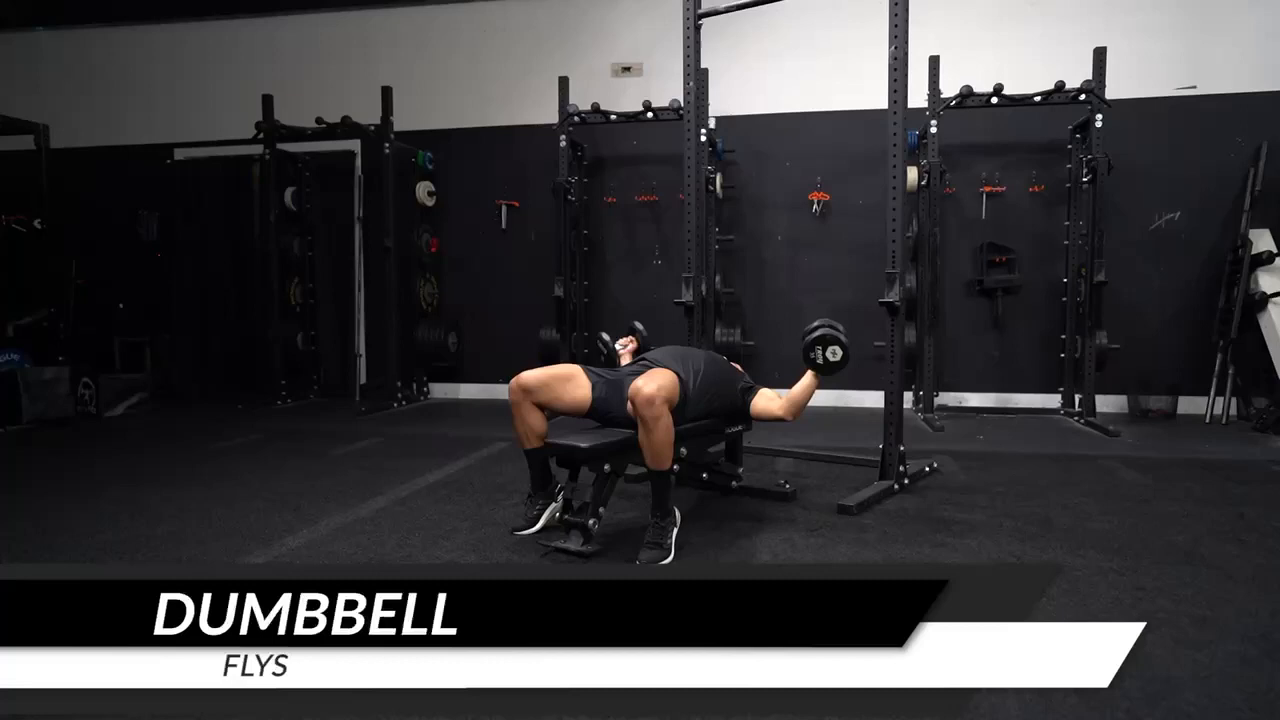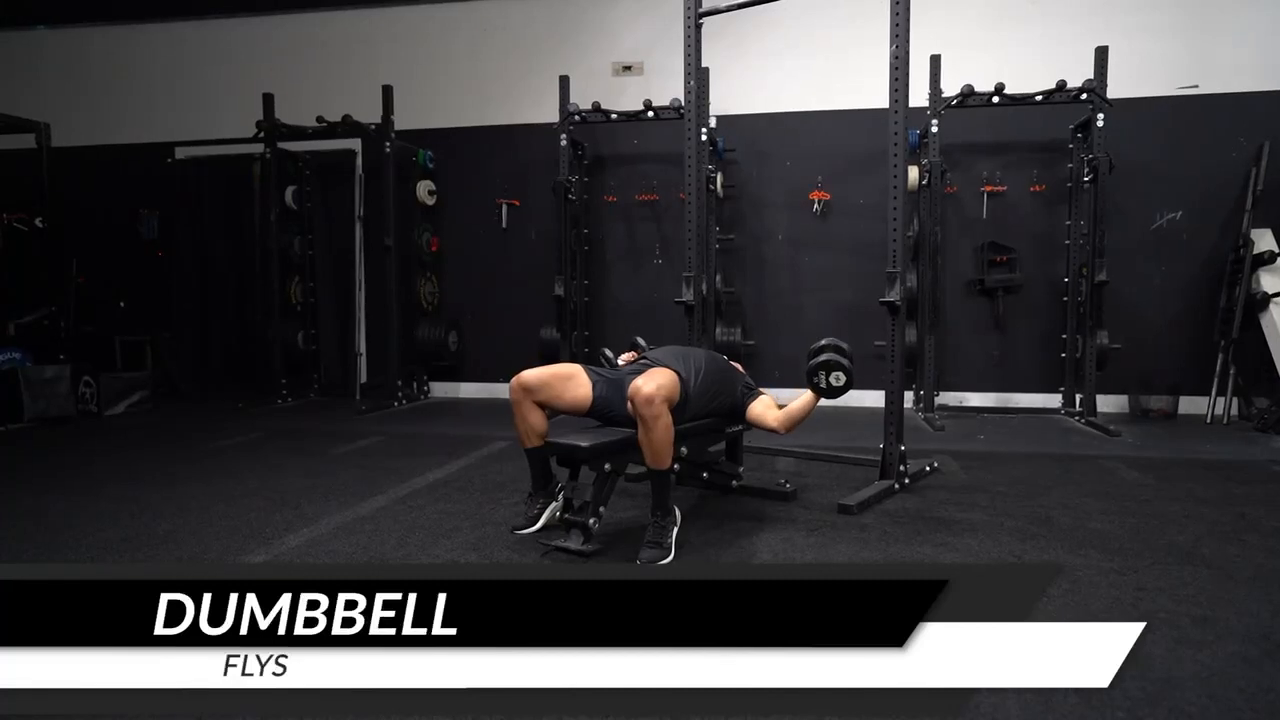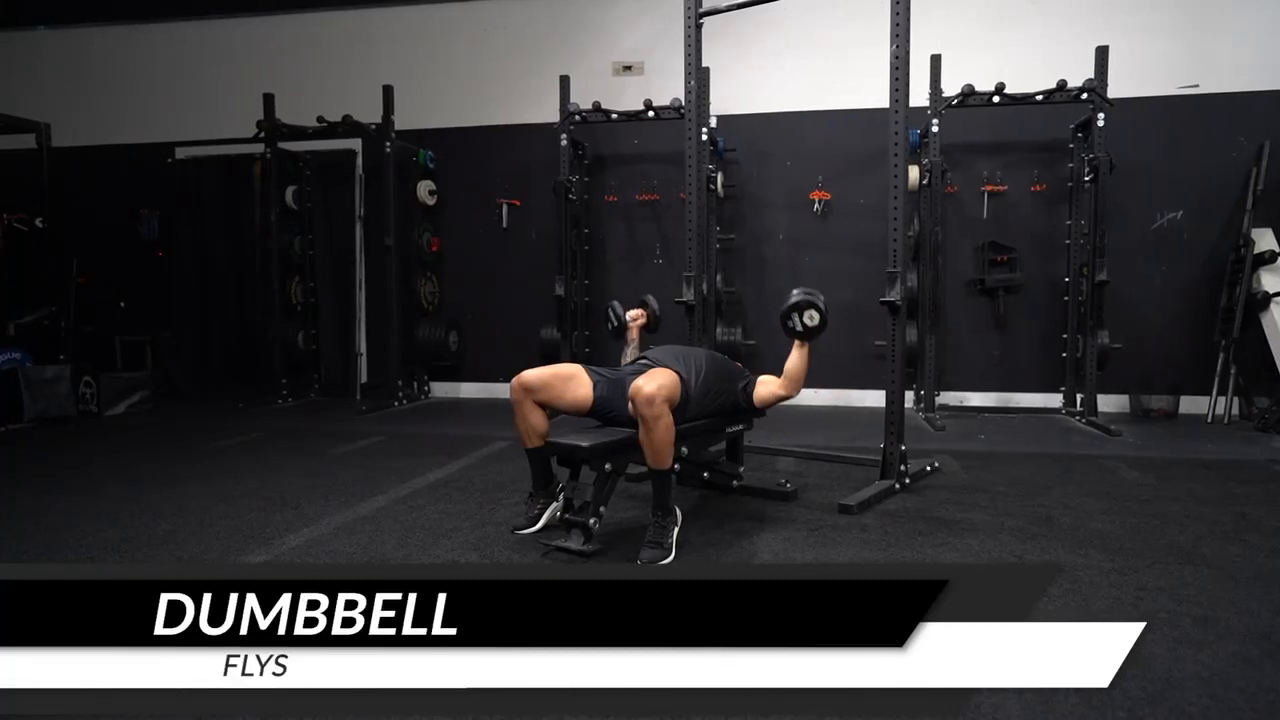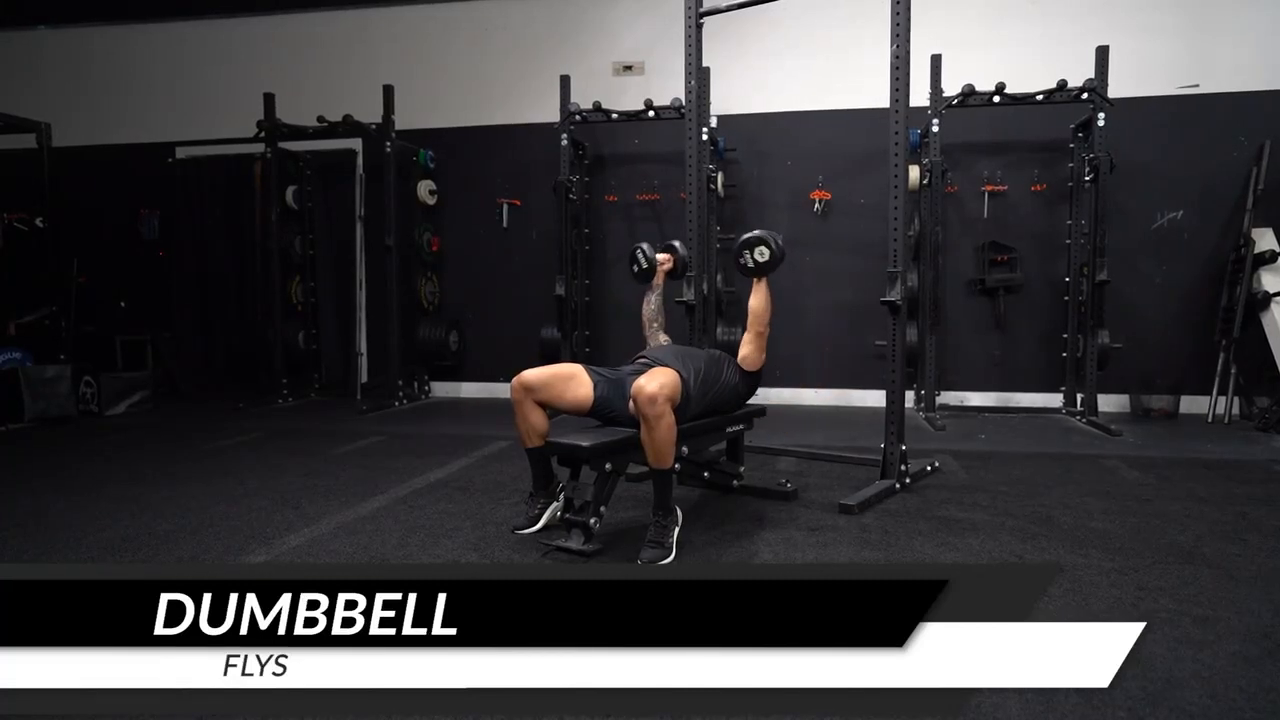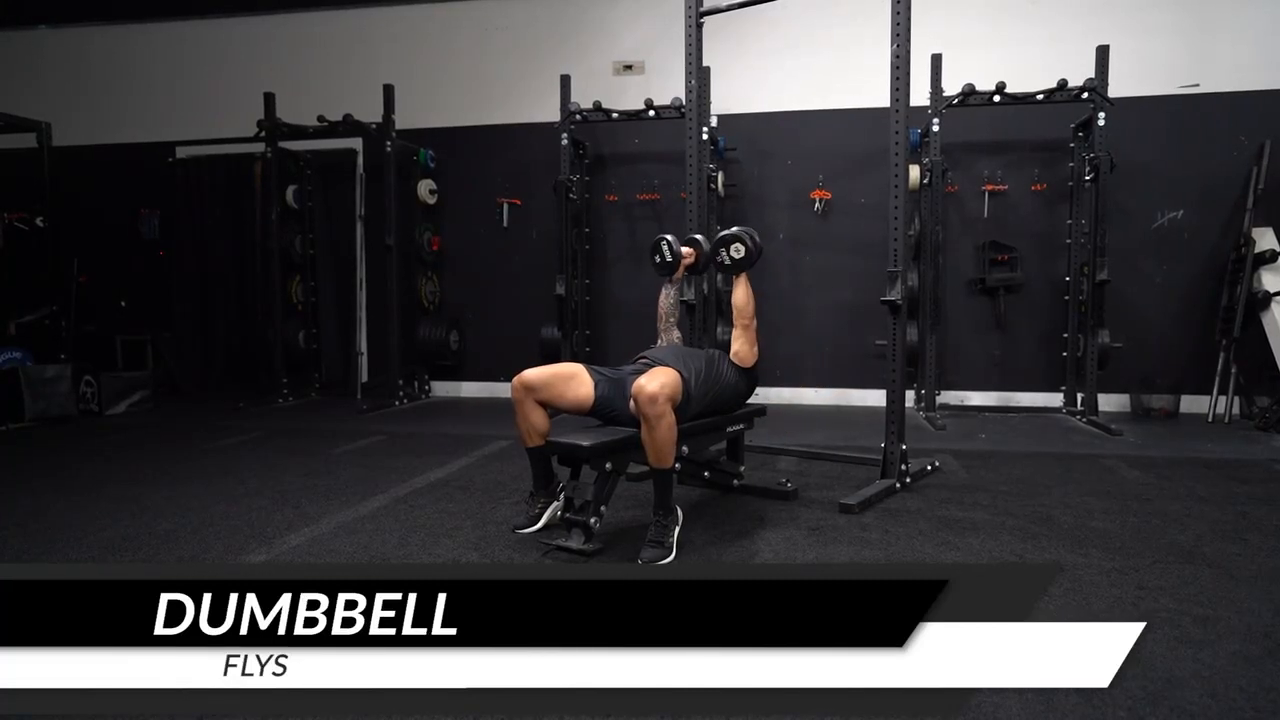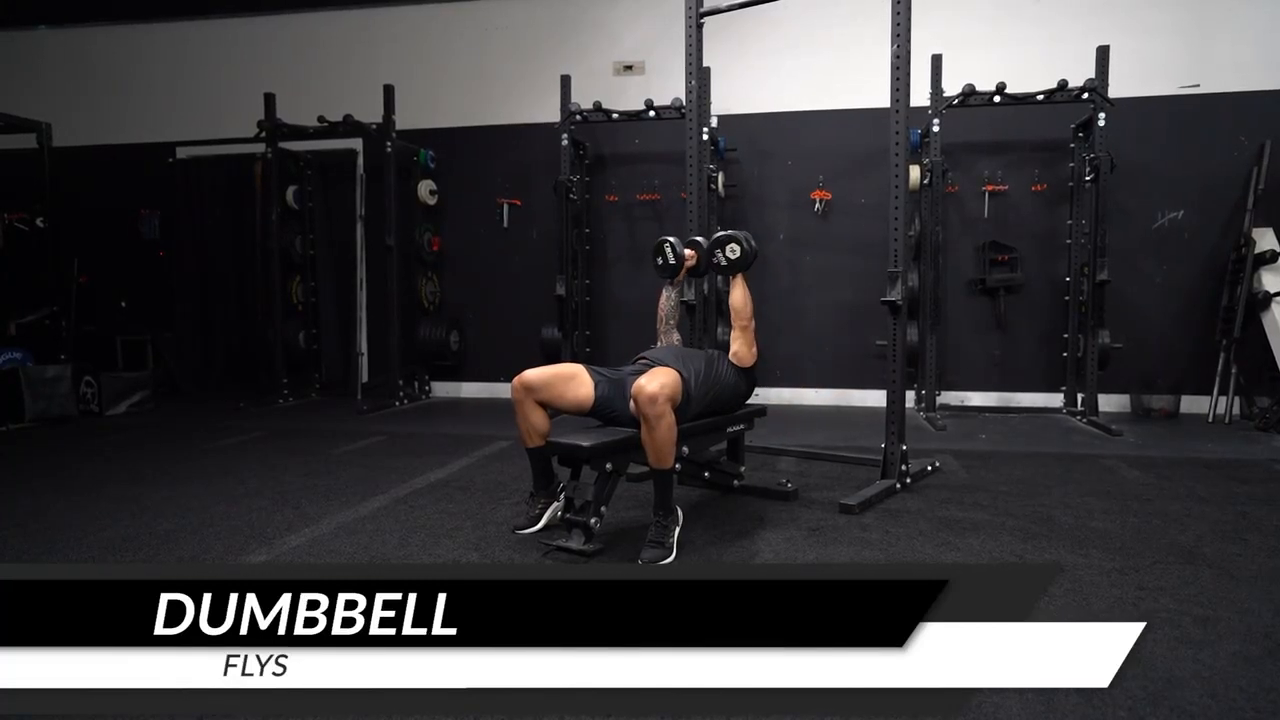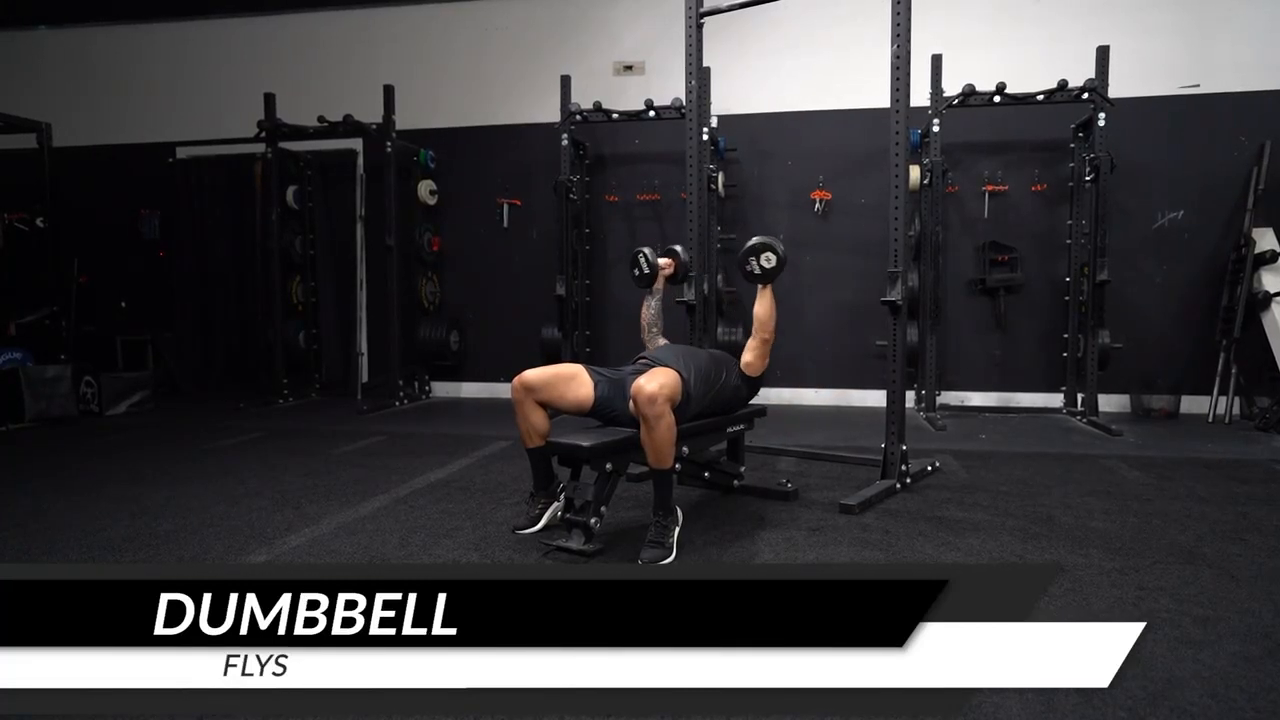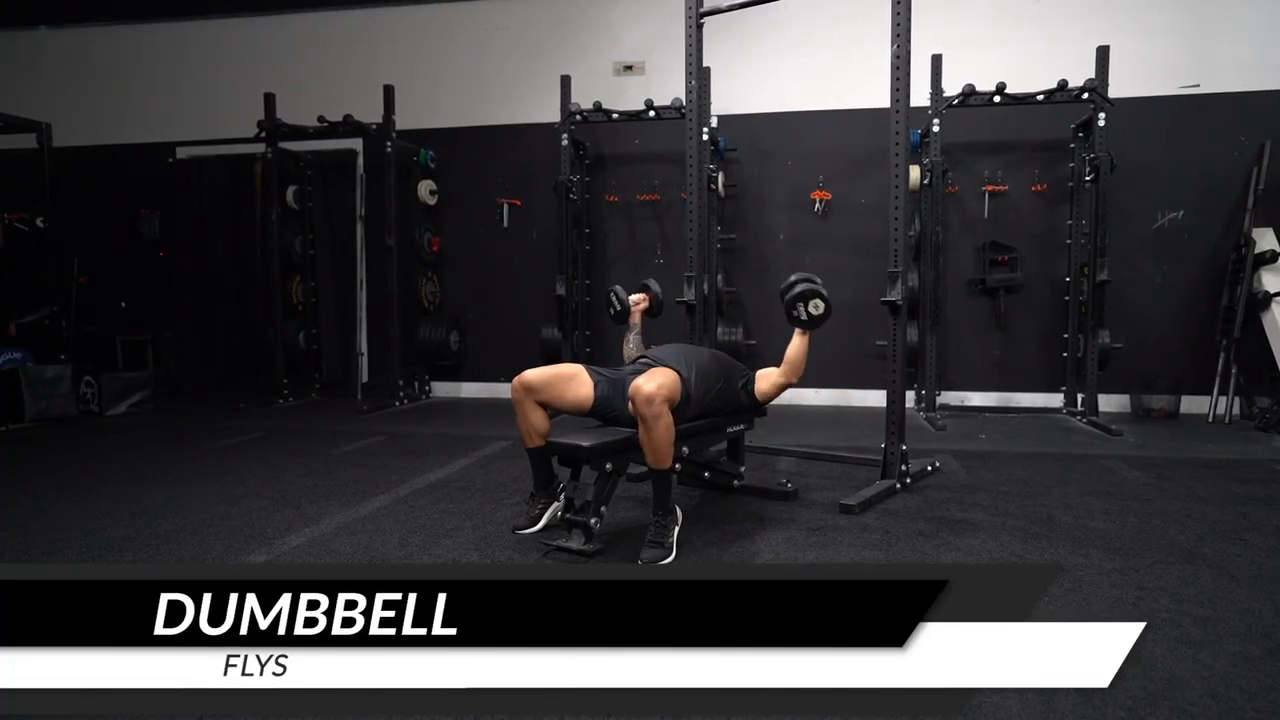
dt=0.4s
person 1, frame 1
left shoulder: (742, 389)
left elbow: (784, 410)
left wrist: (816, 369)
right wrist: (626, 356)
left hip: (651, 394)
right hip: (627, 379)
left knee: (647, 395)
right knee: (522, 386)
left ankle: (663, 518)
right ankle: (544, 494)
person 1, frame 2
left shoulder: (742, 389)
left elbow: (779, 422)
right wrist: (627, 363)
left hip: (652, 393)
right hip: (627, 378)
left knee: (647, 394)
right knee: (524, 385)
left ankle: (663, 517)
right ankle: (545, 493)
person 1, frame 3
left shoulder: (742, 385)
left elbow: (787, 387)
left wrist: (801, 341)
right wrist: (634, 332)
left hip: (651, 394)
right hip: (631, 376)
left knee: (647, 393)
right knee: (525, 385)
left ankle: (664, 515)
right ankle: (545, 492)
person 1, frame 4
left shoulder: (738, 379)
right shoulder: (697, 360)
left elbow: (758, 330)
right elbow: (654, 328)
left wrist: (759, 278)
right wrist: (659, 277)
left hip: (655, 392)
right hip: (624, 378)
left knee: (649, 393)
right knee: (524, 385)
left ankle: (665, 516)
right ankle: (546, 493)
person 1, frame 5
left shoulder: (738, 378)
right shoulder: (694, 360)
left elbow: (745, 323)
right elbow: (667, 323)
left wrist: (739, 272)
right wrist: (676, 272)
left hip: (656, 391)
right hip: (625, 378)
left knee: (650, 393)
right knee: (525, 385)
left ankle: (666, 516)
right ankle: (547, 492)
person 1, frame 6
left shoulder: (737, 379)
right shoulder: (694, 361)
left elbow: (743, 325)
right elbow: (666, 326)
left wrist: (736, 274)
right wrist: (677, 275)
left hip: (655, 392)
right hip: (624, 380)
left knee: (649, 393)
right knee: (525, 385)
left ankle: (666, 516)
right ankle: (547, 493)
person 1, frame 7
left shoulder: (738, 380)
right shoulder: (699, 360)
left elbow: (762, 337)
right elbow: (651, 334)
left wrist: (764, 284)
right wrist: (658, 283)
left hip: (654, 392)
right hip: (625, 379)
left knee: (648, 393)
right knee: (525, 385)
left ankle: (665, 516)
right ankle: (547, 493)
person 1, frame 8
left shoulder: (743, 384)
left elbow: (787, 376)
right elbow: (633, 363)
left wrist: (802, 328)
right wrist: (636, 316)
left hip: (651, 394)
right hip: (623, 384)
left knee: (647, 394)
right knee: (525, 385)
left ankle: (665, 517)
right ankle: (547, 494)
